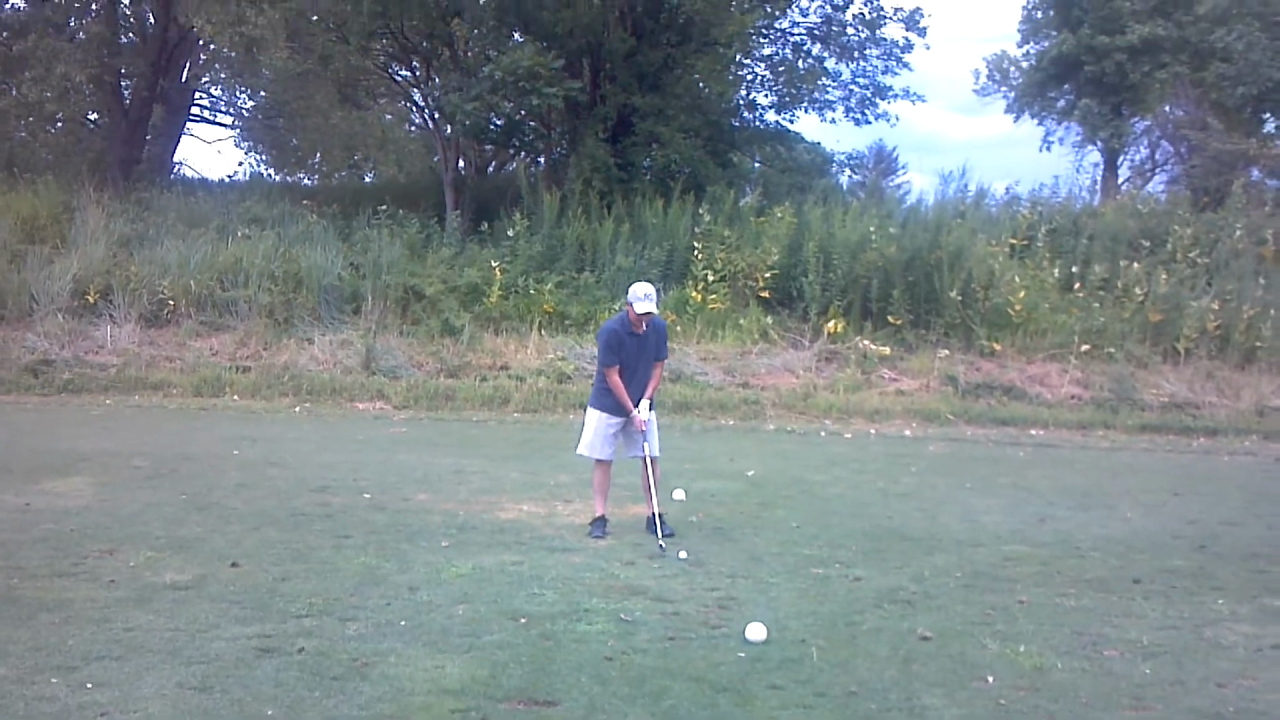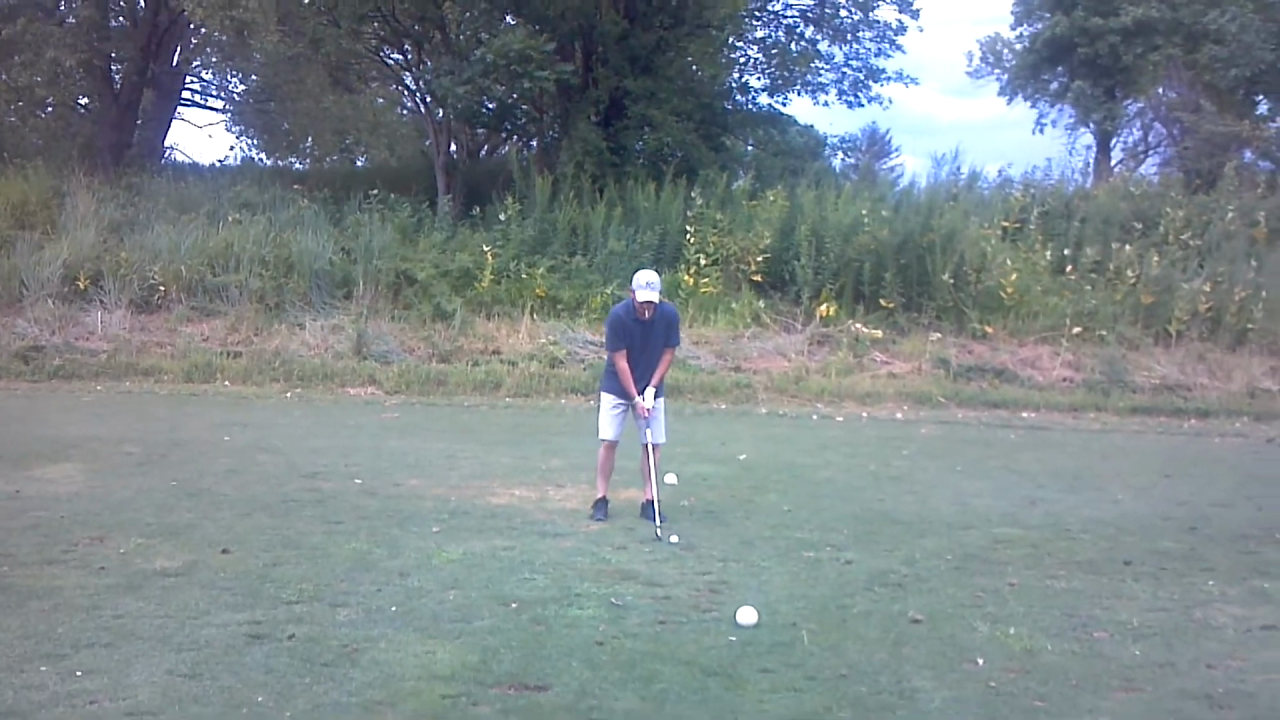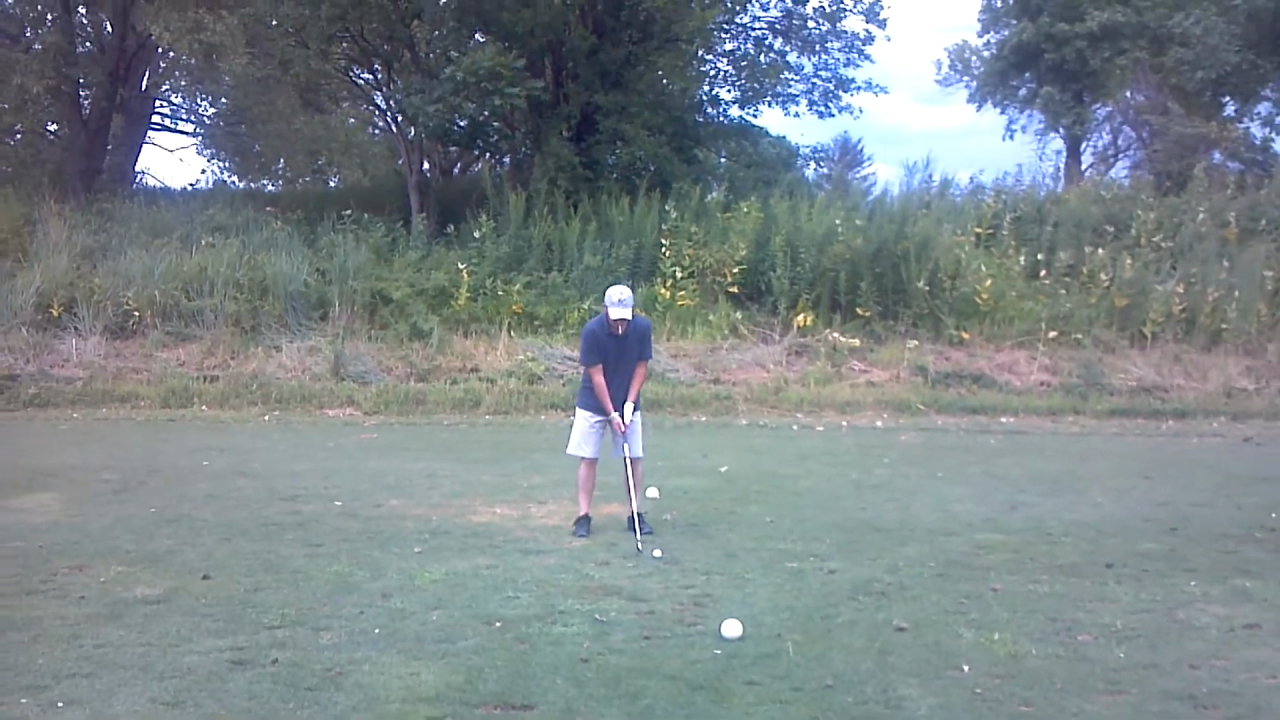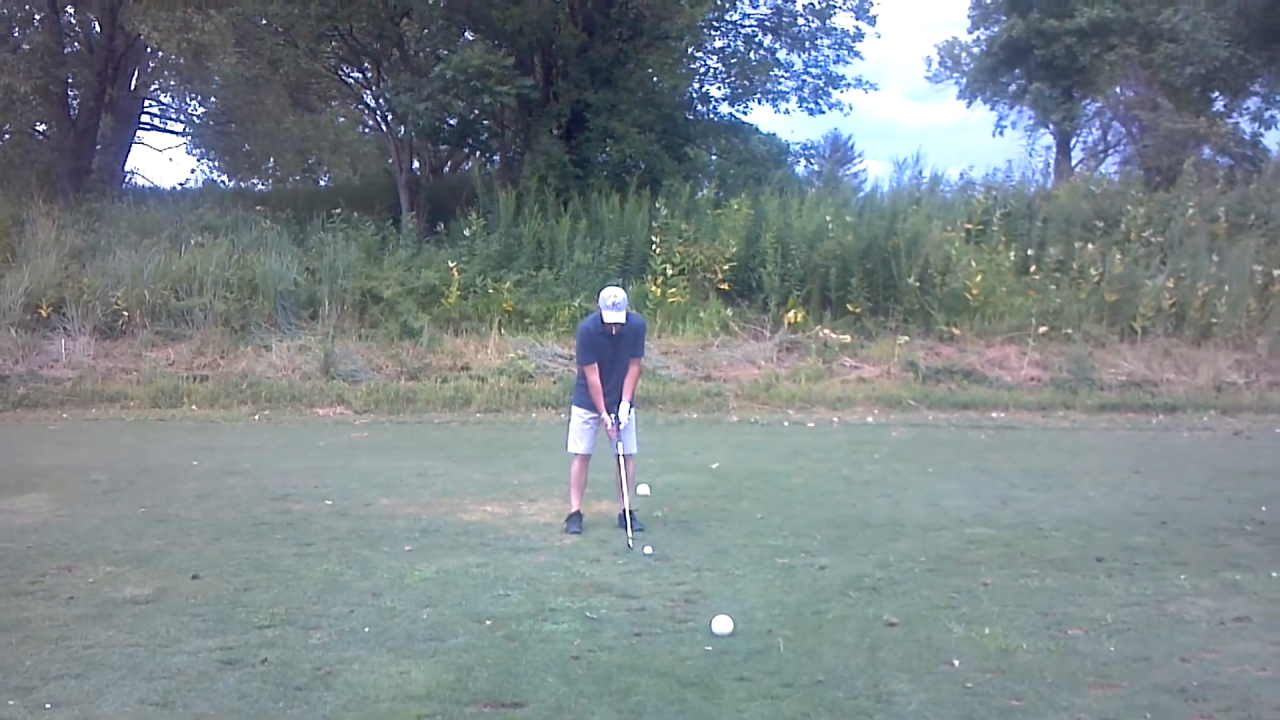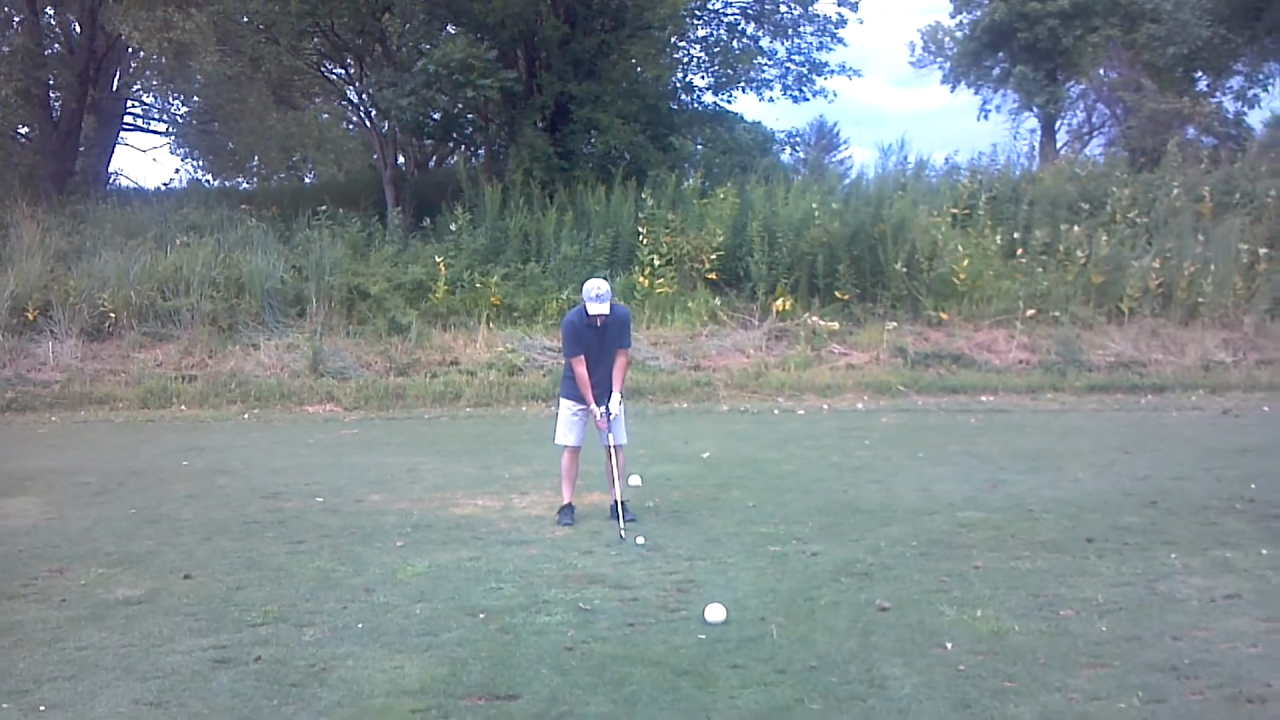
dt=0.5s
person 1, frame 1
left shoulder: (659, 328)
right shoulder: (611, 330)
left elbow: (658, 367)
right elbow: (612, 376)
left wrist: (646, 401)
right wrist: (631, 412)
left hip: (642, 403)
right hip: (608, 406)
left knee: (651, 458)
right knee: (603, 460)
left ankle: (654, 515)
right ankle: (599, 517)
person 1, frame 2
left shoulder: (669, 315)
right shoulder: (617, 316)
left elbow: (668, 354)
right elbow: (620, 361)
left wrist: (651, 389)
right wrist: (635, 398)
left hip: (651, 389)
right hip: (616, 388)
left knee: (652, 444)
right knee: (608, 441)
left ankle: (648, 501)
right ankle: (601, 499)
person 1, frame 3
left shoulder: (642, 328)
right shoulder: (592, 331)
left elbow: (641, 367)
right elbow: (596, 376)
left wrist: (630, 403)
right wrist: (611, 414)
left hip: (628, 404)
right hip: (594, 405)
left knee: (634, 458)
right knee: (588, 459)
left ankle: (635, 514)
right ankle: (583, 516)
person 1, frame 4
left shoulder: (637, 325)
right shoulder: (587, 329)
left elbow: (634, 366)
right elbow: (592, 375)
left wrist: (625, 403)
right wrist: (603, 414)
left hip: (621, 401)
right hip: (588, 402)
left knee: (626, 455)
right knee: (581, 455)
left ankle: (625, 511)
right ankle: (575, 513)
person 1, frame 5
left shoulder: (622, 316)
right shoulder: (571, 322)
left elbow: (621, 357)
right elbow: (579, 366)
left wrist: (616, 393)
right wrist: (591, 405)
left hip: (609, 393)
right hip: (576, 394)
left knee: (615, 446)
right knee: (571, 447)
left ankle: (618, 502)
right ankle: (566, 505)
